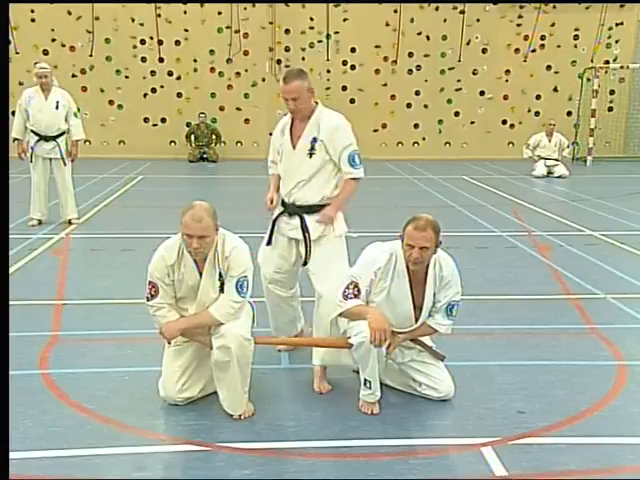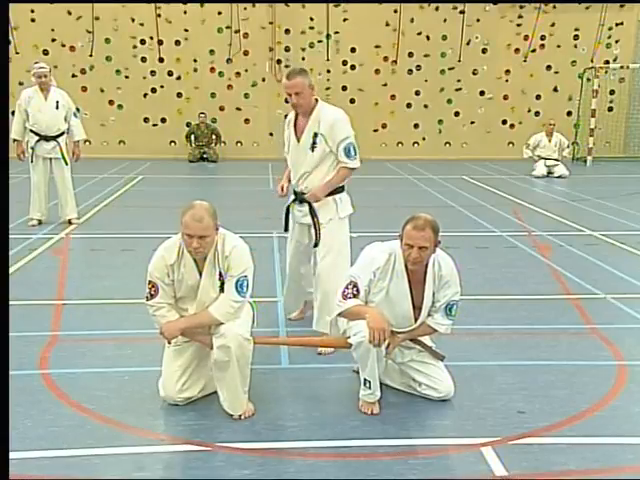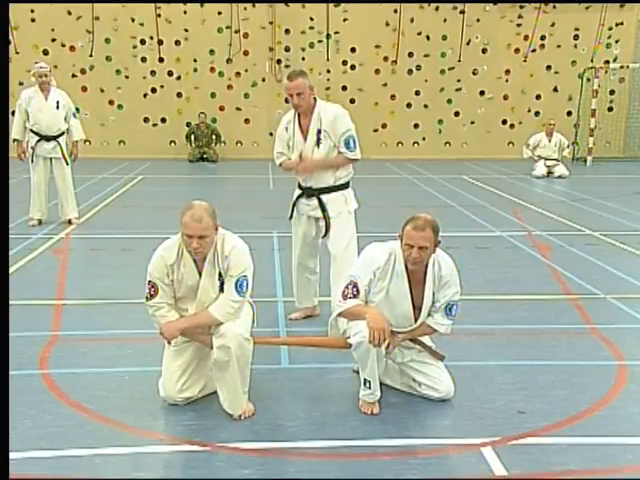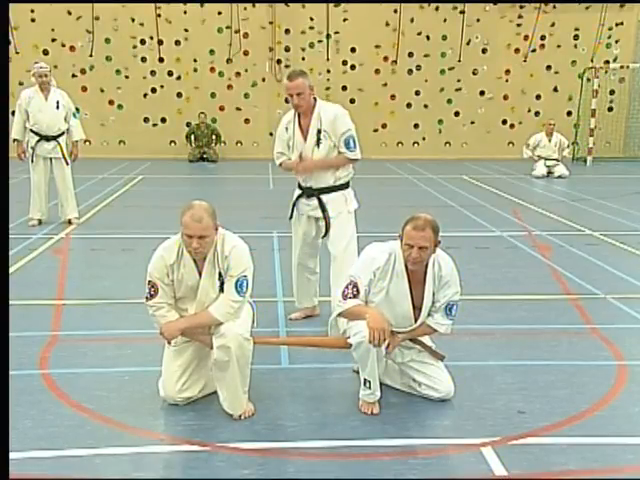
dt=0.5s
person 1, frame 1
left shoulder: (334, 124)
right shoulder: (282, 126)
left elbow: (353, 173)
left wrist: (334, 207)
right wrist: (273, 190)
left hip: (320, 221)
right hip: (287, 217)
left knee: (332, 290)
right knee: (273, 276)
left ankle: (320, 365)
right ankle: (293, 329)
person 1, frame 2
left shoulder: (333, 117)
right shoulder: (291, 120)
left elbow: (350, 162)
left wrist: (324, 188)
right wrist: (284, 178)
left hip: (329, 206)
right hip: (300, 204)
left knee: (330, 266)
right knee: (297, 260)
left ankle: (330, 329)
right ankle: (307, 300)
person 1, frame 3
left shoulder: (335, 114)
right shoulder: (287, 122)
left elbow: (352, 155)
right elbow: (281, 158)
left wrist: (315, 164)
right wrist: (296, 165)
left hip: (336, 199)
right hip: (305, 198)
left knee: (343, 257)
right knee: (303, 255)
right ankle: (308, 304)
person 1, frame 4
left shoulder: (335, 114)
right shoulder: (287, 122)
left elbow: (351, 156)
right elbow: (281, 159)
left wrist: (315, 164)
right wrist: (296, 164)
left hip: (336, 199)
right hip: (305, 198)
left knee: (343, 256)
right knee: (302, 255)
right ankle: (308, 304)
person 2, frame 1
left shoulder: (235, 250)
right shoulder: (165, 255)
left elbow: (231, 306)
right elbow: (160, 308)
left wrist: (182, 324)
right wrist: (205, 340)
left hip: (227, 315)
right hip: (185, 327)
left knee: (233, 339)
right knee: (173, 394)
left ankle: (237, 399)
right ankle: (214, 367)
person 2, frame 2
left shoulder: (236, 249)
right shoulder: (165, 255)
left elbow: (231, 305)
right elbow: (160, 308)
left wrist: (181, 324)
right wrist: (205, 339)
left hip: (227, 314)
right hip: (185, 328)
left knee: (233, 338)
right knee: (173, 394)
left ankle: (238, 400)
right ankle: (214, 363)
person 2, frame 3
left shoulder: (235, 250)
right shoulder: (164, 256)
left elbow: (231, 305)
right elbow: (159, 308)
left wrist: (181, 324)
right wrist: (205, 340)
left hip: (227, 314)
right hip: (185, 328)
left knee: (233, 338)
right knee: (173, 393)
left ankle: (238, 400)
right ankle: (216, 366)
person 2, frame 4
left shoulder: (235, 249)
right shoulder: (164, 255)
left elbow: (230, 305)
right elbow: (159, 308)
left wrist: (182, 324)
right wrist: (205, 339)
left hip: (227, 314)
right hip: (185, 327)
left knee: (233, 337)
right knee: (173, 394)
left ankle: (238, 399)
right ankle: (216, 366)
person 3, frame 1
left shoulder: (446, 268)
right shoulder: (377, 256)
left elbow: (442, 320)
right elbow: (344, 303)
left wrist: (402, 337)
right wrist: (371, 313)
left hip: (411, 338)
right hip: (371, 325)
left knee: (443, 390)
right knee: (367, 334)
left ankle: (378, 368)
right ankle: (369, 393)
person 3, frame 2
left shoulder: (445, 268)
right shoulder: (376, 255)
left elbow: (441, 320)
right elbow: (344, 304)
left wrist: (402, 337)
right wrist: (370, 313)
left hip: (411, 339)
right hip: (369, 324)
left knee: (443, 390)
right knee: (366, 334)
left ankle: (377, 368)
right ankle: (369, 393)
person 3, frame 3
left shoulder: (445, 268)
right shoulder: (376, 256)
left elbow: (440, 320)
right elbow: (344, 304)
left wrist: (402, 337)
right wrist: (370, 313)
left hip: (410, 338)
right hip: (369, 324)
left knee: (443, 390)
right knee: (366, 334)
left ankle: (376, 369)
right ankle: (369, 393)
person 3, frame 4
left shoulder: (445, 268)
right shoulder: (376, 256)
left elbow: (440, 319)
right elbow: (345, 304)
left wrist: (402, 336)
right wrist: (371, 312)
left hip: (410, 339)
right hip: (369, 323)
left knee: (443, 390)
right knee: (366, 334)
left ankle: (378, 368)
right ankle: (369, 393)
person 4, frame 1
left shoulder: (63, 95)
right shoulder: (28, 95)
left elbow: (74, 120)
right elbow: (20, 119)
left wrist: (74, 144)
right wrist: (20, 143)
left hip: (59, 143)
right hip: (37, 143)
left knee: (64, 180)
right knee: (38, 181)
left ankle: (70, 214)
right ankle: (37, 215)
person 4, frame 2
left shoulder: (62, 95)
right shoulder: (26, 95)
left elbow: (73, 119)
right elbow: (19, 120)
left wrist: (76, 144)
right wrist: (19, 143)
left hip: (58, 143)
right hip: (36, 143)
left knee: (64, 180)
right knee: (38, 181)
left ankle: (70, 214)
right ankle: (37, 215)
person 4, frame 3
left shoulder: (62, 95)
right shoulder: (27, 95)
left elbow: (72, 119)
right elbow: (20, 120)
left wrist: (75, 144)
right wrist: (19, 144)
left hip: (58, 143)
right hip: (37, 143)
left knee: (65, 180)
right knee: (38, 181)
left ankle: (70, 214)
right ankle: (37, 215)
person 4, frame 4
left shoulder: (62, 95)
right shoulder: (27, 95)
left elbow: (73, 120)
right elbow: (19, 120)
left wrist: (75, 144)
right wrist: (19, 144)
left hip: (58, 143)
right hip: (37, 144)
left knee: (65, 180)
right knee: (38, 181)
left ankle: (70, 214)
right ankle: (37, 215)
